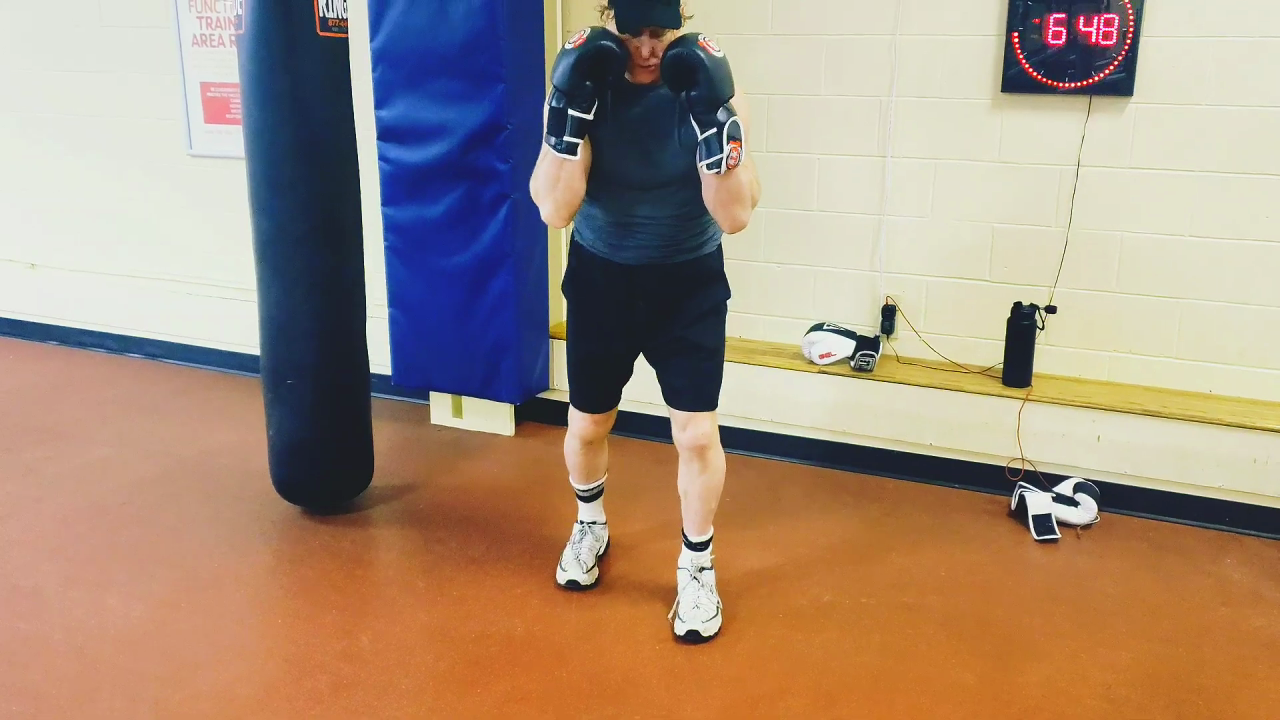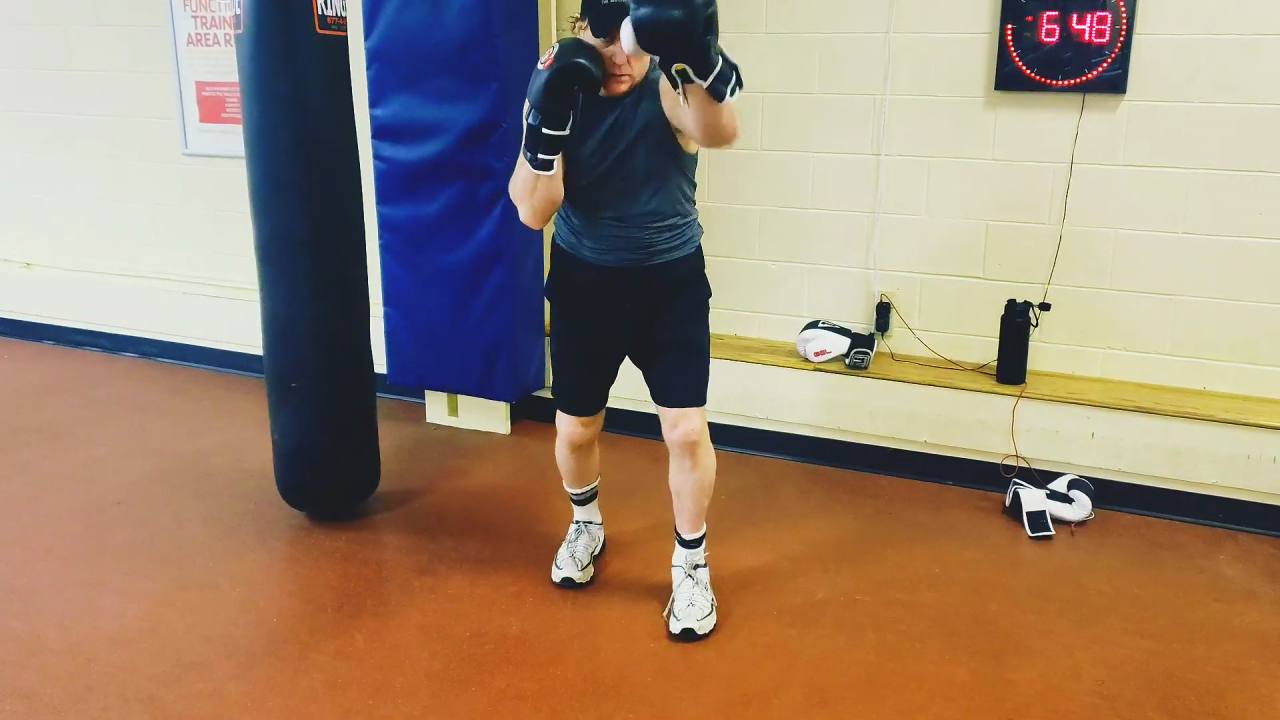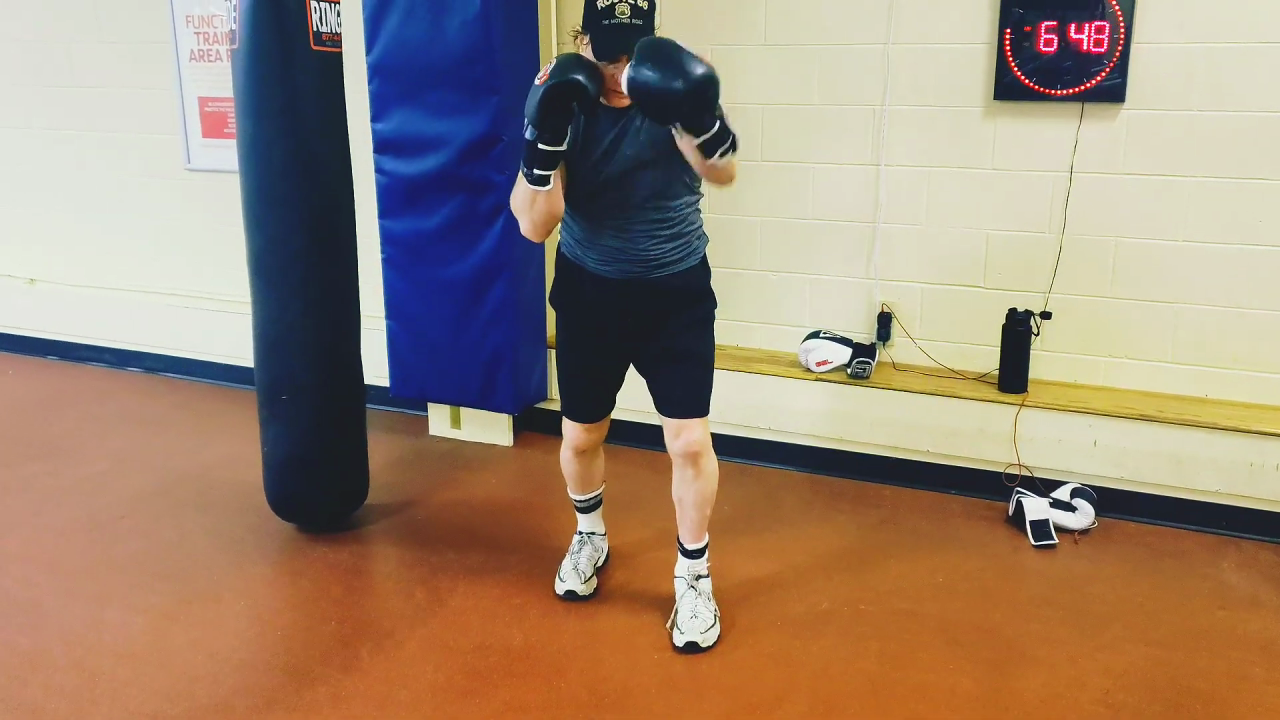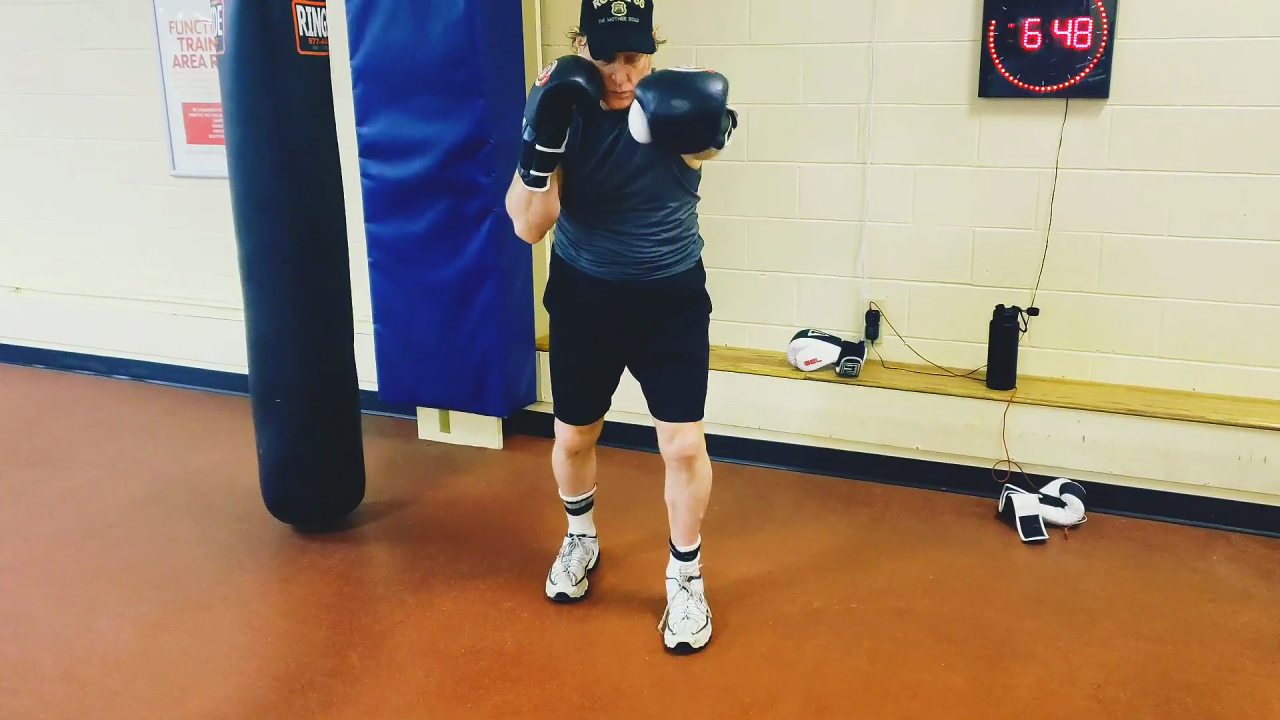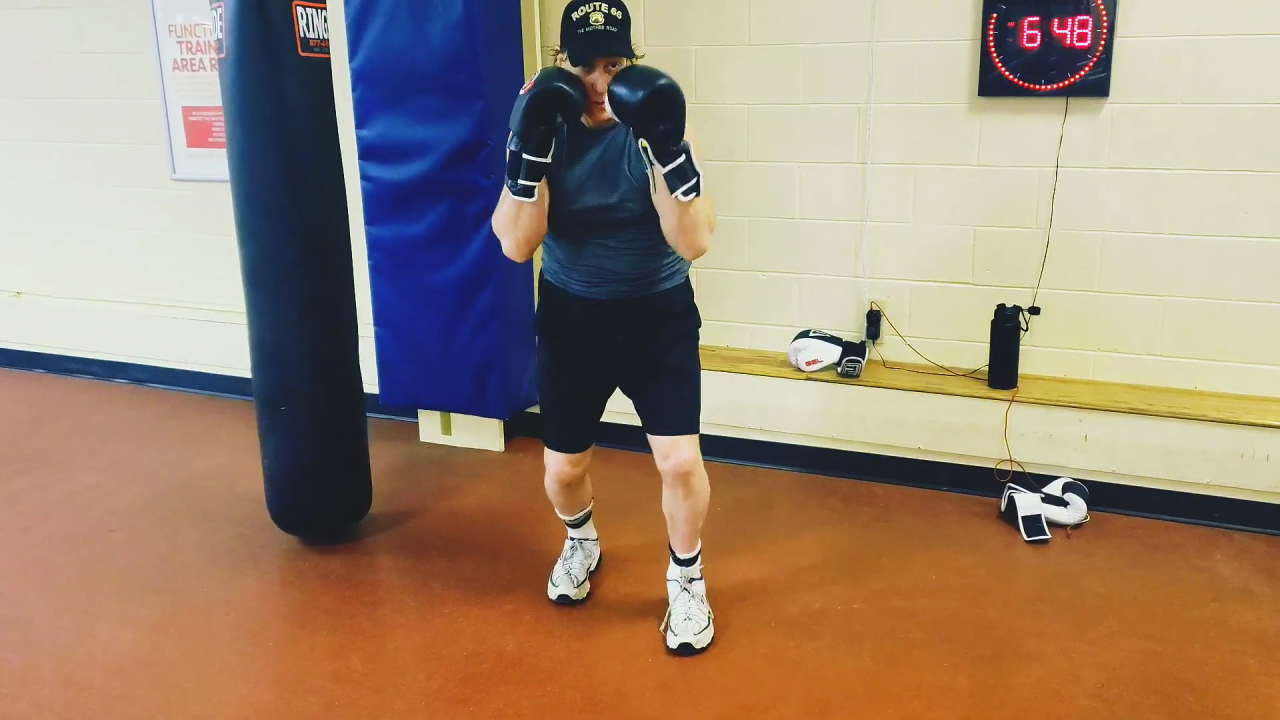
dt=1s
person 1, frame 1
left shoulder: (708, 90)
right shoulder: (579, 88)
left elbow: (734, 216)
right elbow: (555, 210)
left wrist: (715, 113)
right wrist: (570, 105)
left hip: (689, 284)
right hip: (602, 279)
left knee: (697, 436)
right knee: (586, 425)
left ankle: (696, 567)
right ankle: (590, 525)
person 1, frame 2
left shoulder: (671, 89)
right shoulder: (561, 94)
left elbow: (720, 131)
right elbow: (532, 212)
left wrist: (699, 53)
right wrist: (546, 120)
left hip: (670, 284)
right hip: (584, 283)
left knee: (687, 431)
right knee: (575, 428)
left ankle: (690, 565)
right ankle: (586, 524)
person 1, frame 3
left shoulder: (670, 102)
right shoulder: (563, 107)
left elbow: (722, 171)
right elbow: (534, 225)
left wrist: (699, 114)
right wrist: (543, 137)
left hip: (676, 294)
right hip: (589, 294)
left knee: (690, 442)
right knee: (581, 435)
left ankle: (694, 576)
right ankle: (590, 536)
person 1, frame 4
left shoulder: (667, 105)
right shoulder: (559, 107)
left elbow: (714, 145)
right elbow: (528, 226)
left wrist: (702, 125)
right wrist: (541, 139)
left hip: (670, 299)
right hip: (583, 298)
left knee: (684, 446)
right knee: (572, 437)
left ankle: (685, 577)
right ankle: (580, 538)
person 1, frame 5
left shoulder: (655, 130)
right shoulder: (545, 129)
left elbow: (693, 242)
right elbow: (516, 246)
left wrist: (671, 144)
right wrist: (529, 150)
left hip: (659, 317)
right hip: (572, 319)
left knee: (681, 462)
right knee: (563, 466)
left ankle: (686, 580)
right ankle: (581, 543)
